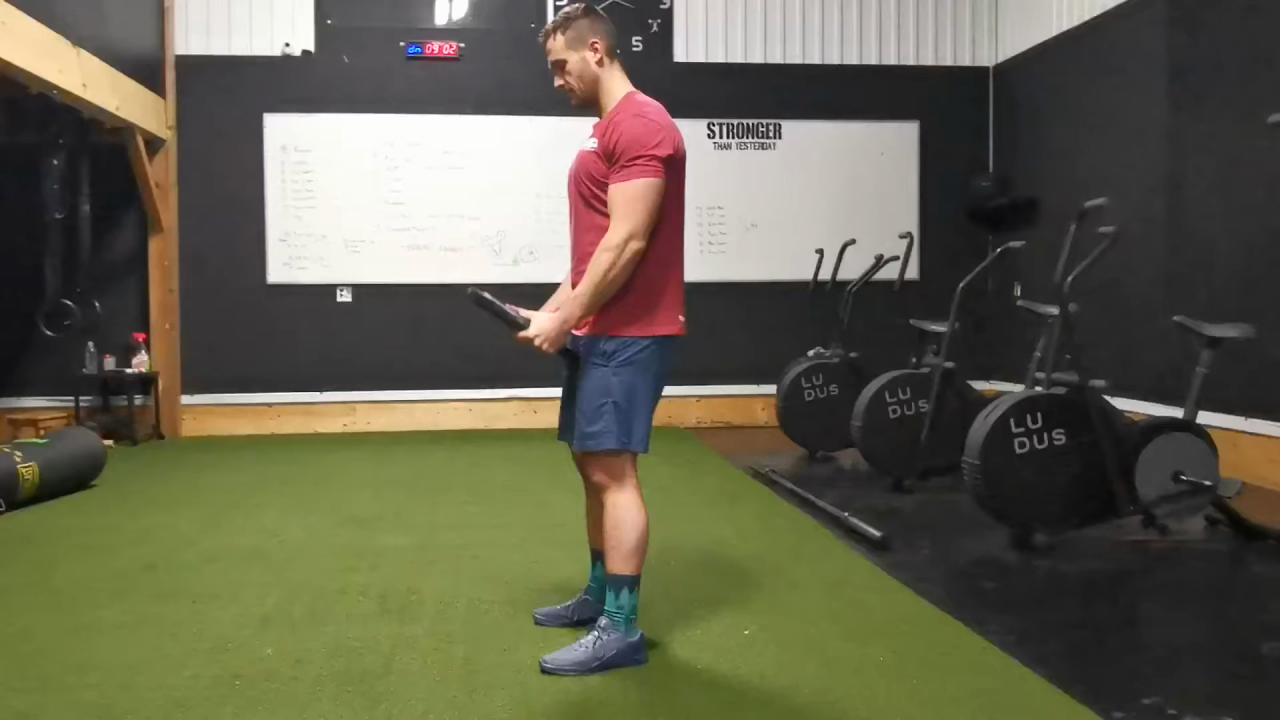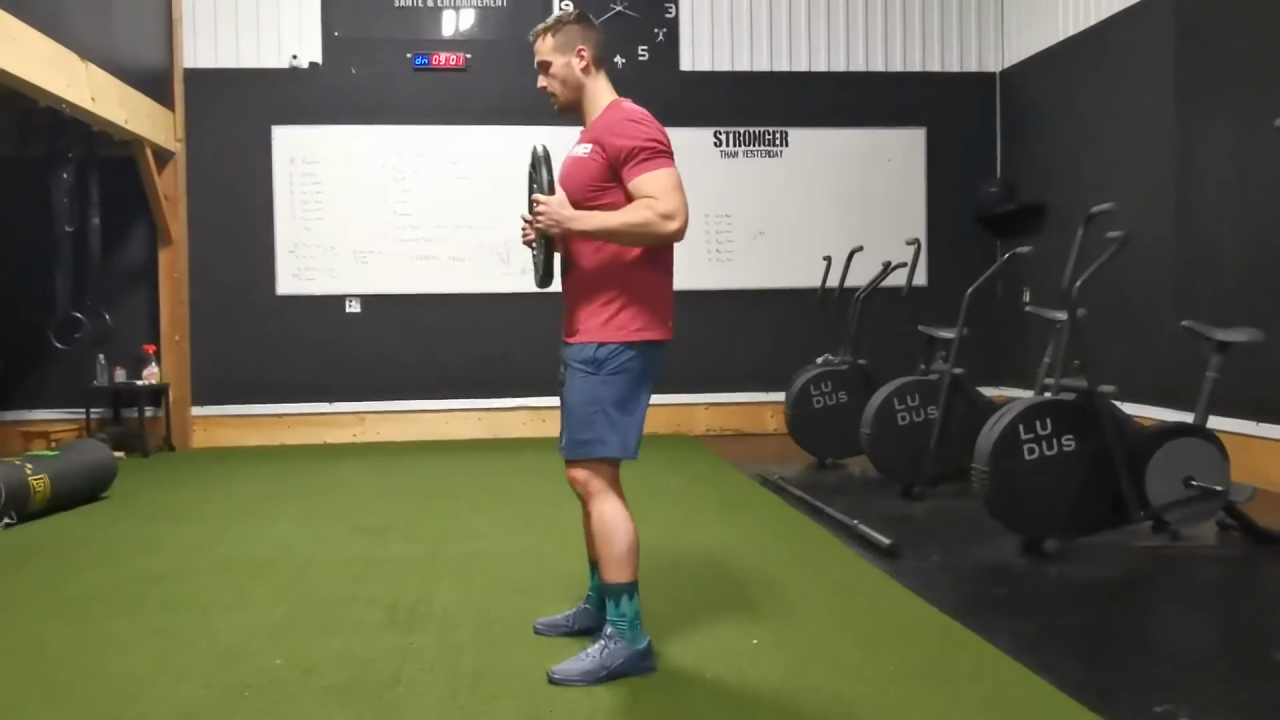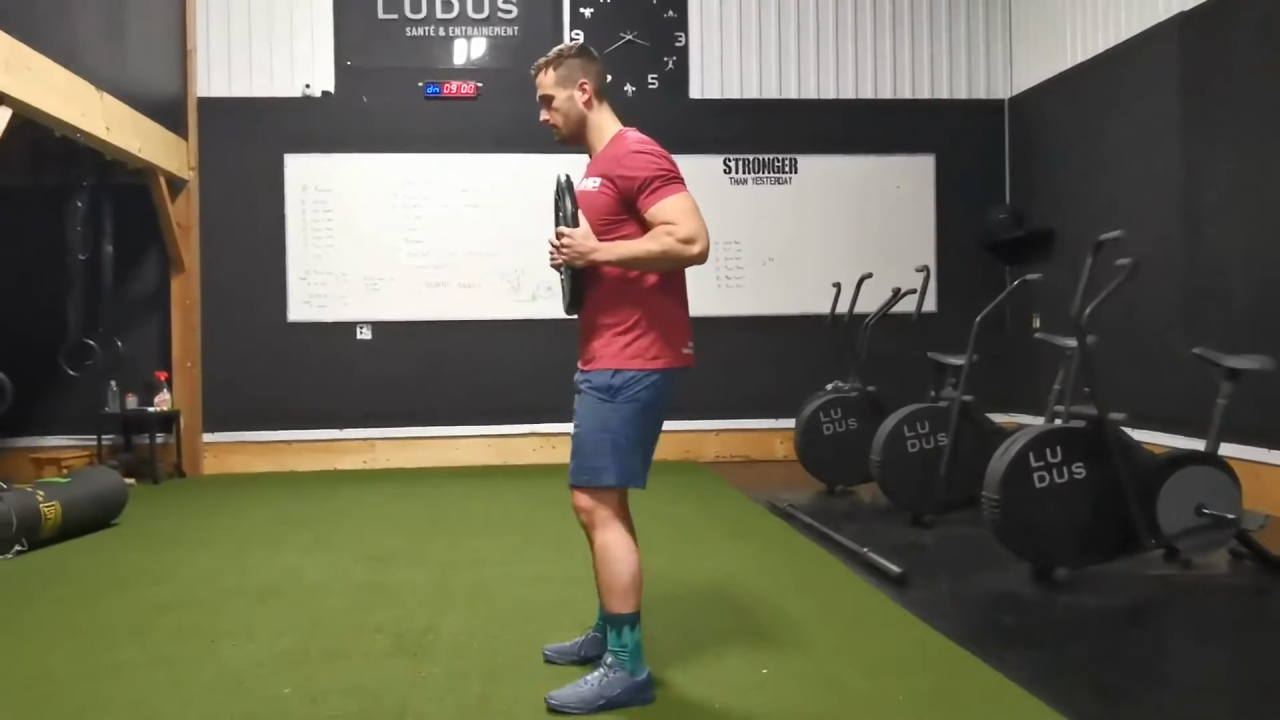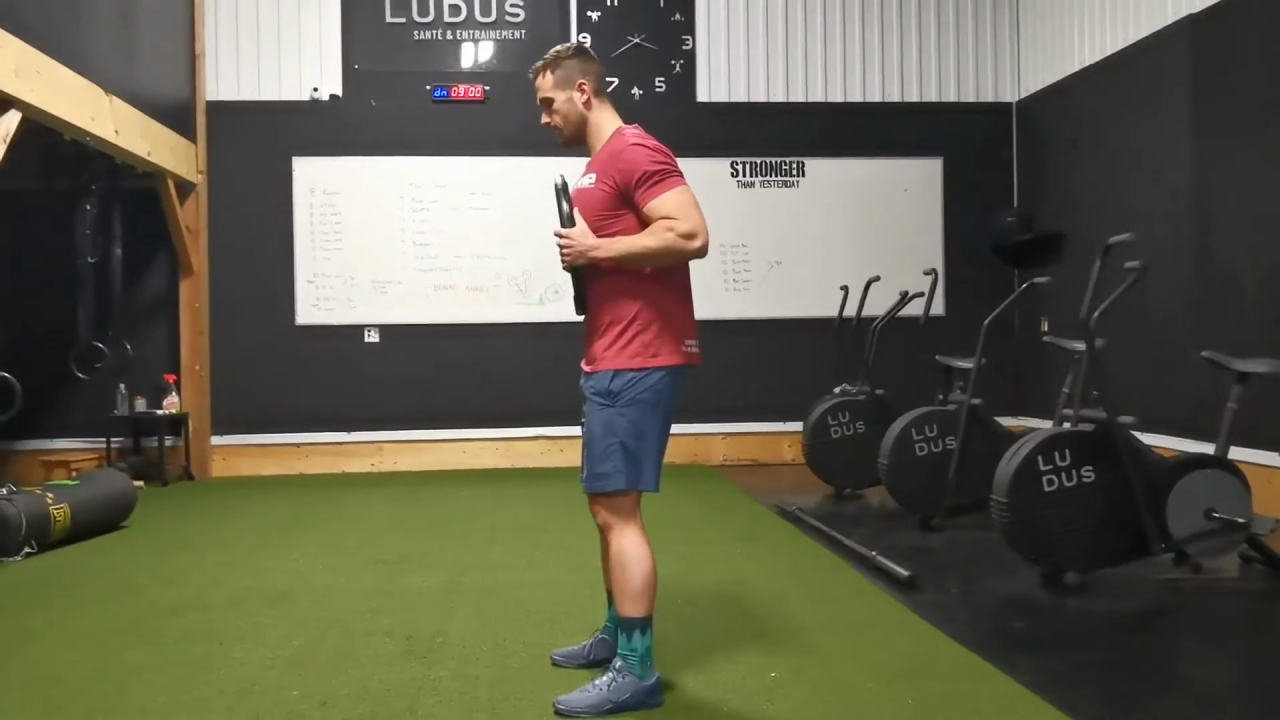
dt=0.7s
person 1, frame 1
left shoulder: (638, 125)
right shoulder: (609, 128)
left elbow: (627, 242)
left wrist: (564, 318)
right wrist: (560, 304)
left hip: (628, 331)
right hip: (601, 326)
left knee: (614, 470)
right knee: (591, 462)
left ankle: (620, 628)
right ankle: (600, 593)
person 1, frame 2
left shoulder: (629, 127)
right shoulder: (590, 139)
left elbow: (668, 218)
left wrist: (573, 219)
right wrist: (557, 233)
left hip: (619, 332)
right hip: (590, 330)
left knee: (591, 475)
right knee: (593, 474)
left ankle: (626, 636)
right ankle: (600, 604)
person 1, frame 3
left shoulder: (635, 157)
right shoulder: (598, 167)
left elbow: (691, 241)
left wrist: (599, 252)
right wrist: (578, 257)
left hip: (634, 361)
right hip: (605, 359)
left knee: (598, 504)
right knee: (596, 501)
right ankle: (607, 632)
person 1, frame 4
left shoulder: (634, 152)
right shoulder: (601, 164)
left elbow: (690, 236)
left wrist: (597, 248)
right wrist: (584, 253)
left hip: (638, 360)
right hip: (613, 358)
left knee: (617, 510)
right knee: (608, 506)
right ankle: (616, 635)
